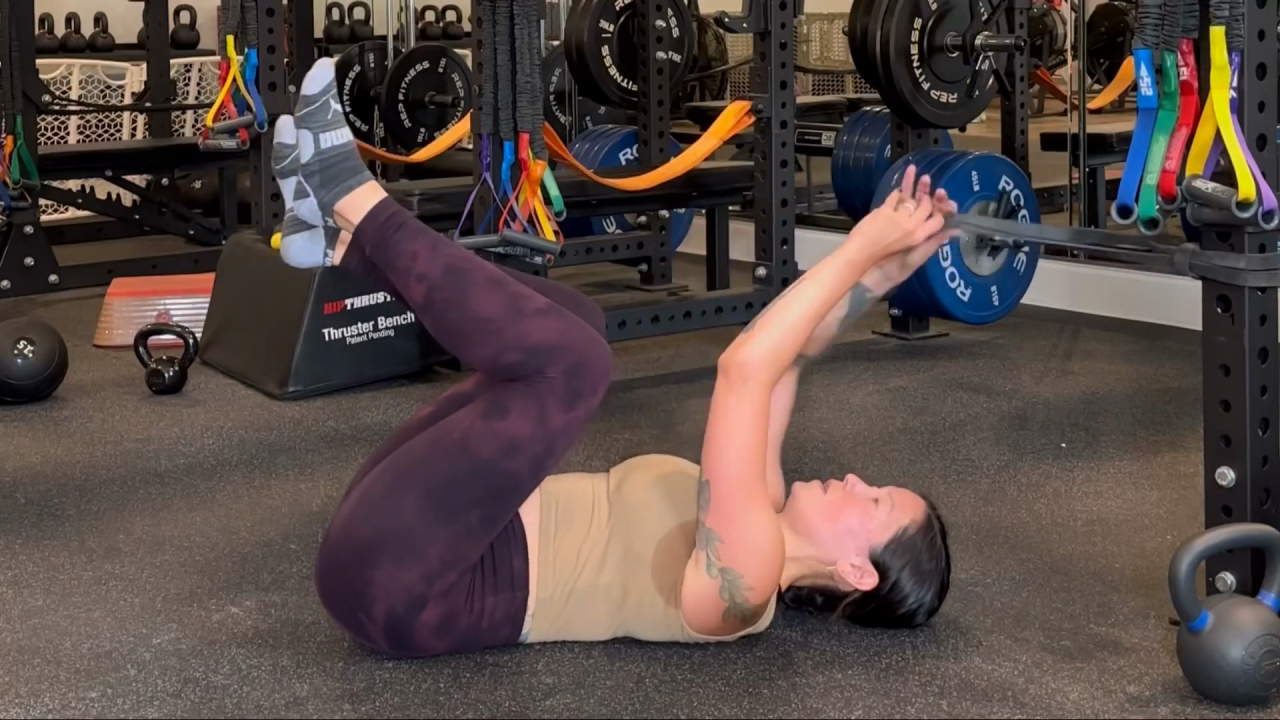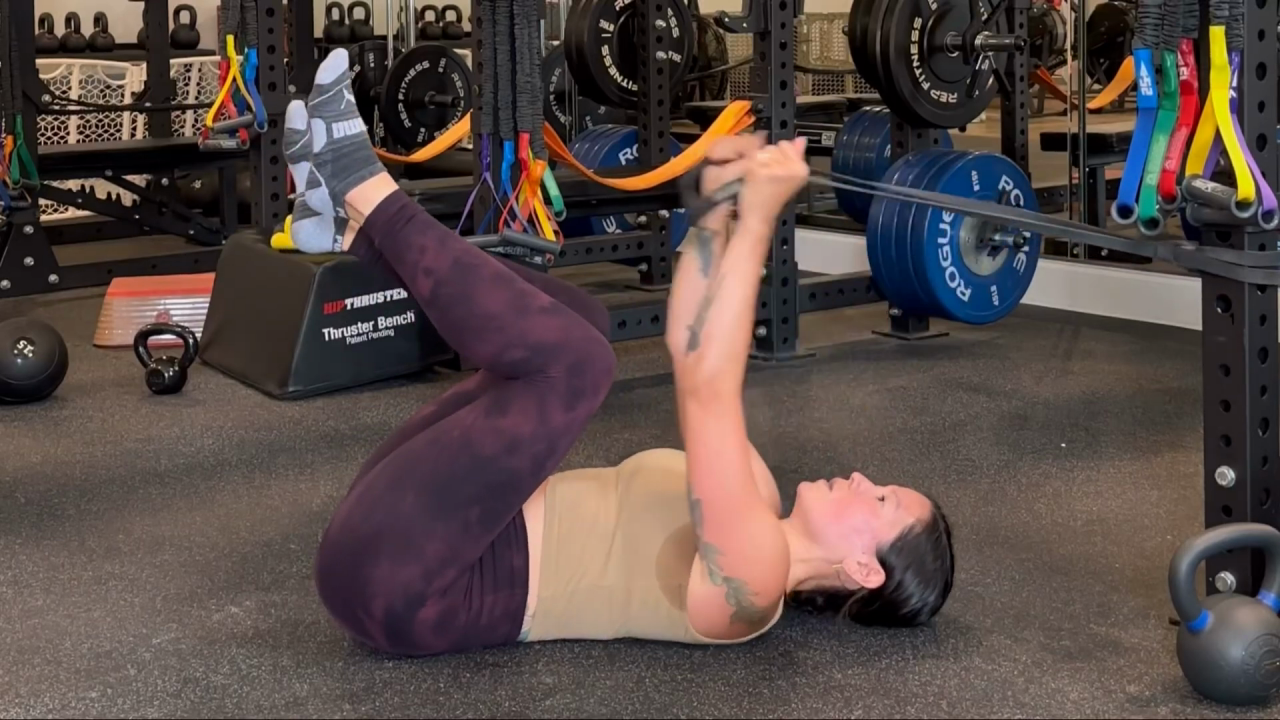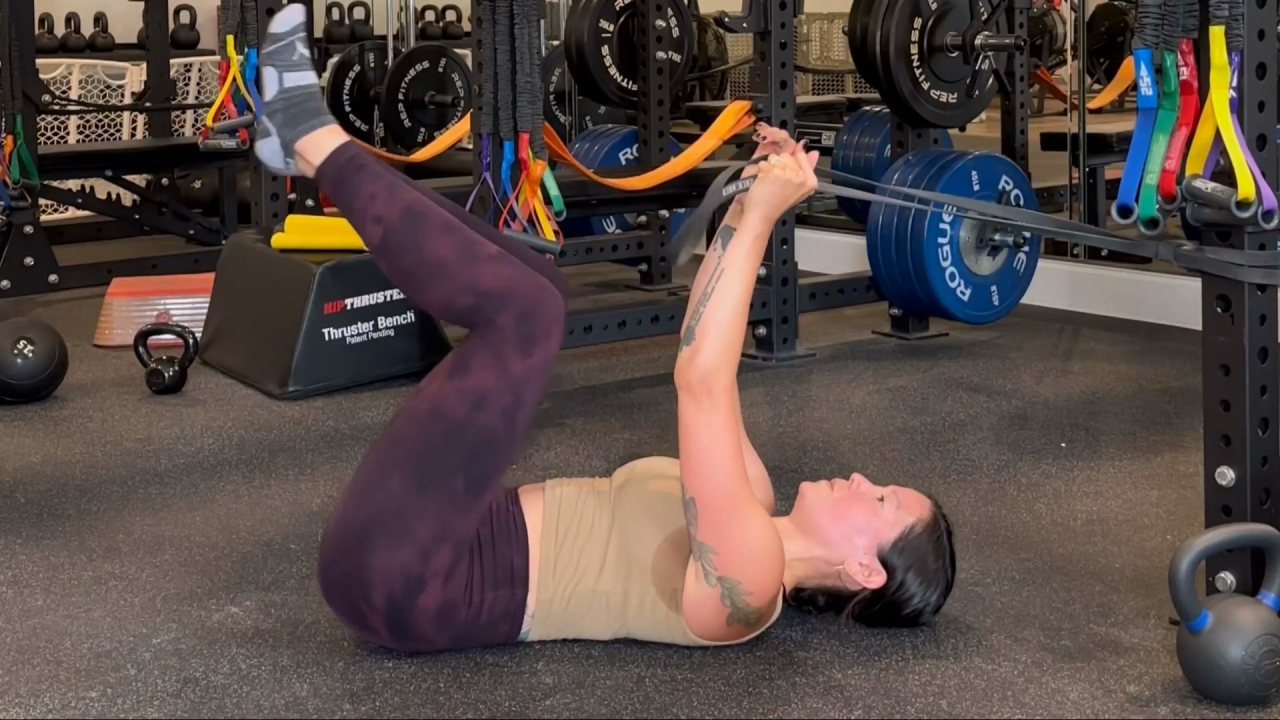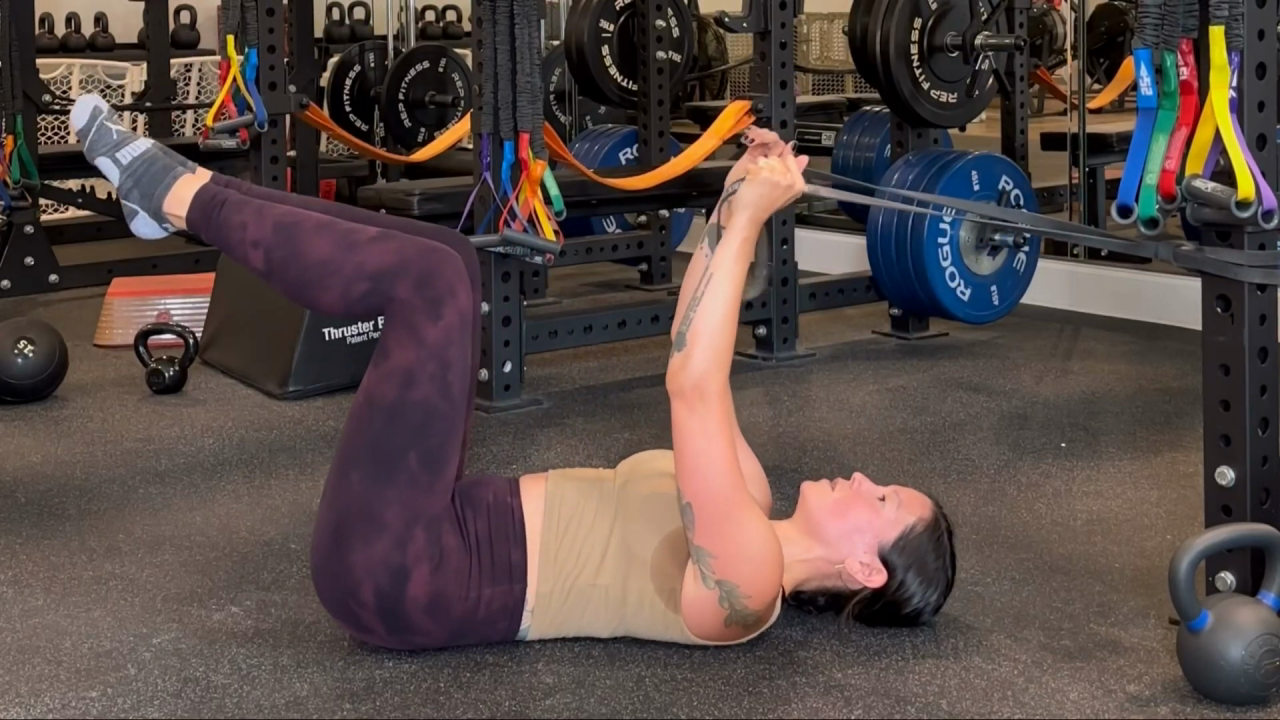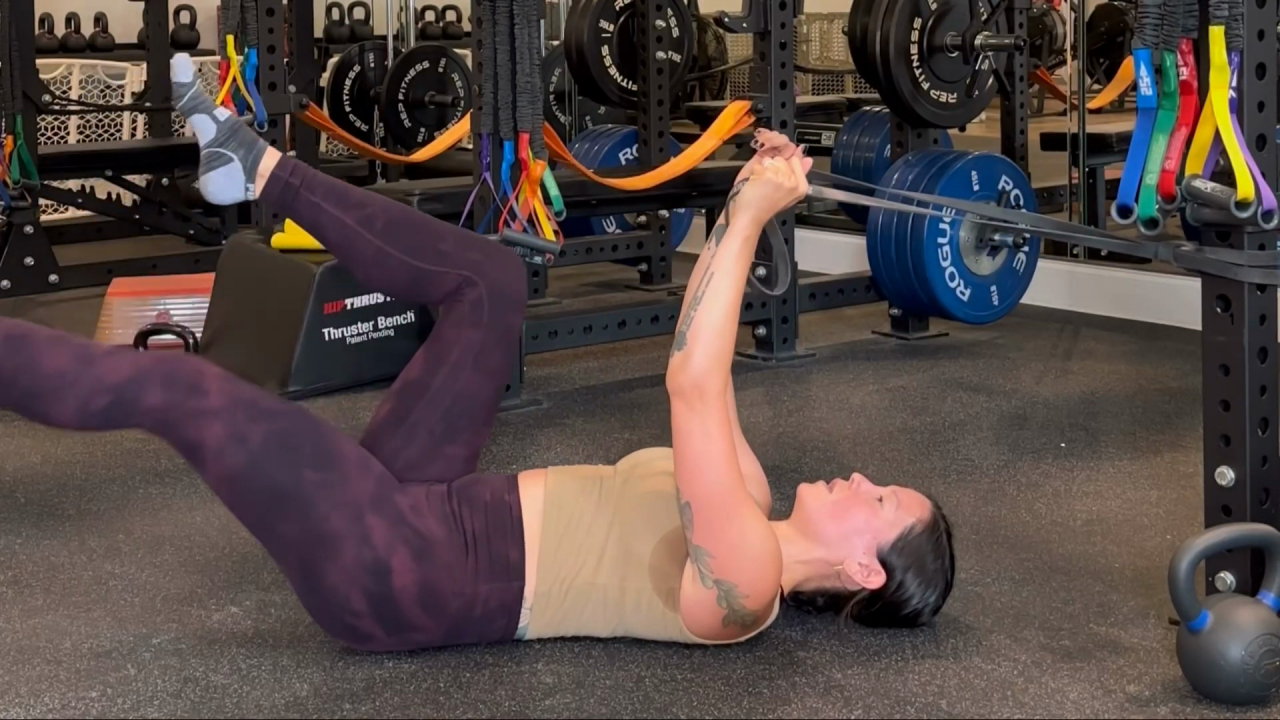
dt=1s
person 1, frame 1
left shoulder: (746, 581)
right shoulder: (760, 523)
left elbow: (746, 371)
right elbow: (777, 363)
left wrist: (860, 254)
right wrist: (877, 272)
left hip: (395, 582)
right hip: (416, 527)
left knee: (569, 356)
right knee: (569, 321)
left ankle: (353, 201)
right ankle: (337, 242)
person 1, frame 2
left shoulder: (752, 581)
right shoulder: (754, 511)
left elbow: (707, 388)
right elbow: (692, 349)
left wrist: (758, 222)
right wrist: (721, 207)
left hip: (395, 575)
right hip: (418, 521)
left knee: (572, 356)
right knee: (572, 320)
left ankle: (366, 191)
right ankle: (352, 221)
person 1, frame 3
left shoulder: (744, 580)
right shoulder: (749, 517)
left elbow: (702, 380)
right elbow: (707, 352)
left wrist: (758, 218)
right wrist: (752, 203)
left hip: (397, 573)
left knee: (522, 308)
right knee: (533, 292)
left ankle: (316, 142)
right ankle: (319, 149)
person 1, frame 4
left shoulder: (743, 584)
right shoulder: (751, 510)
left elbow: (692, 389)
right elbow: (699, 365)
left wrist: (746, 220)
right wrist: (733, 209)
left hip: (393, 576)
right hip: (441, 530)
left knee: (426, 277)
right knee: (442, 259)
left ankle: (180, 197)
right ankle: (185, 187)
person 1, frame 5
left shoulder: (741, 582)
right shoulder: (750, 507)
left elbow: (692, 388)
right elbow: (703, 370)
left wrist: (747, 221)
right wrist: (740, 207)
left hip: (392, 575)
right hip: (420, 515)
left knee: (178, 382)
right knee: (493, 277)
right ankle: (258, 168)
